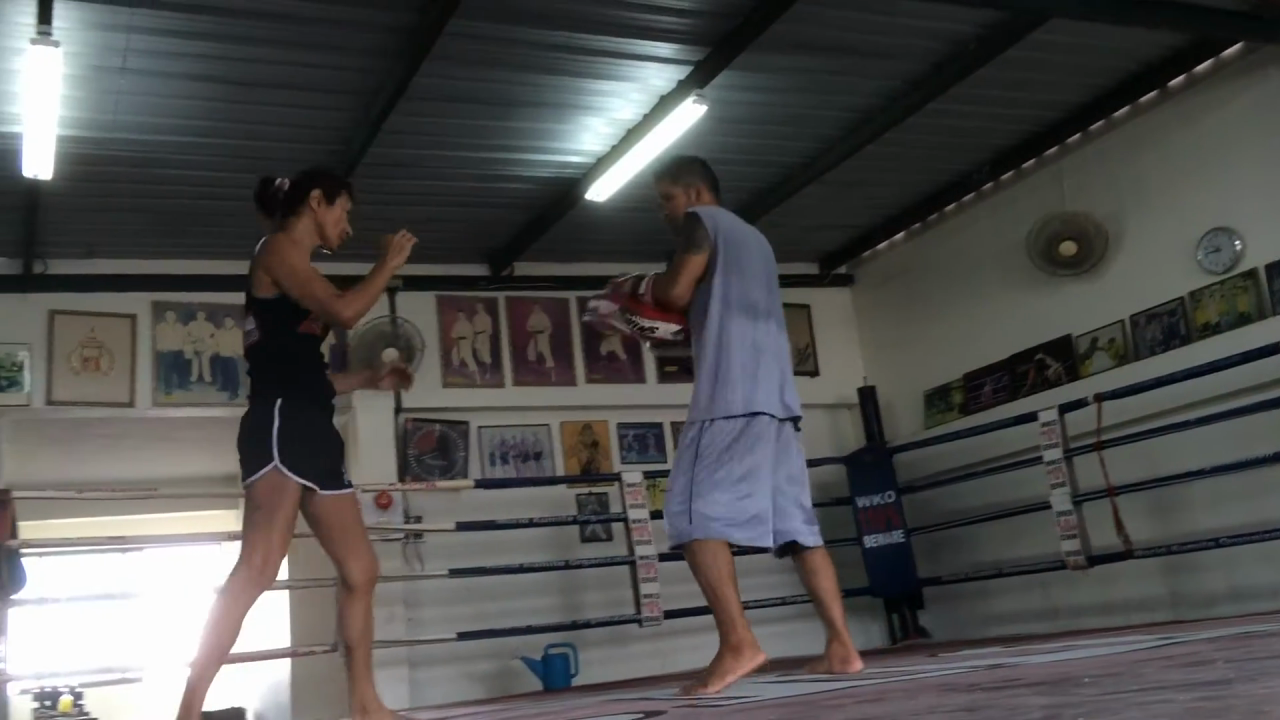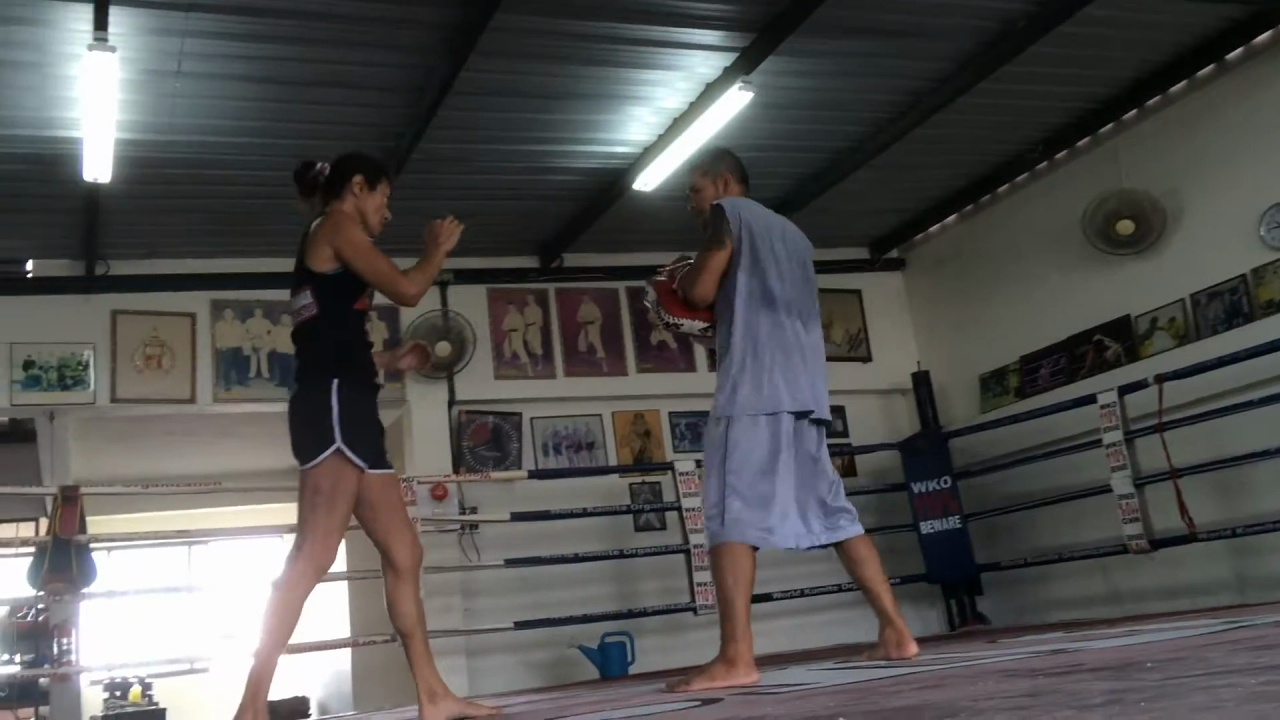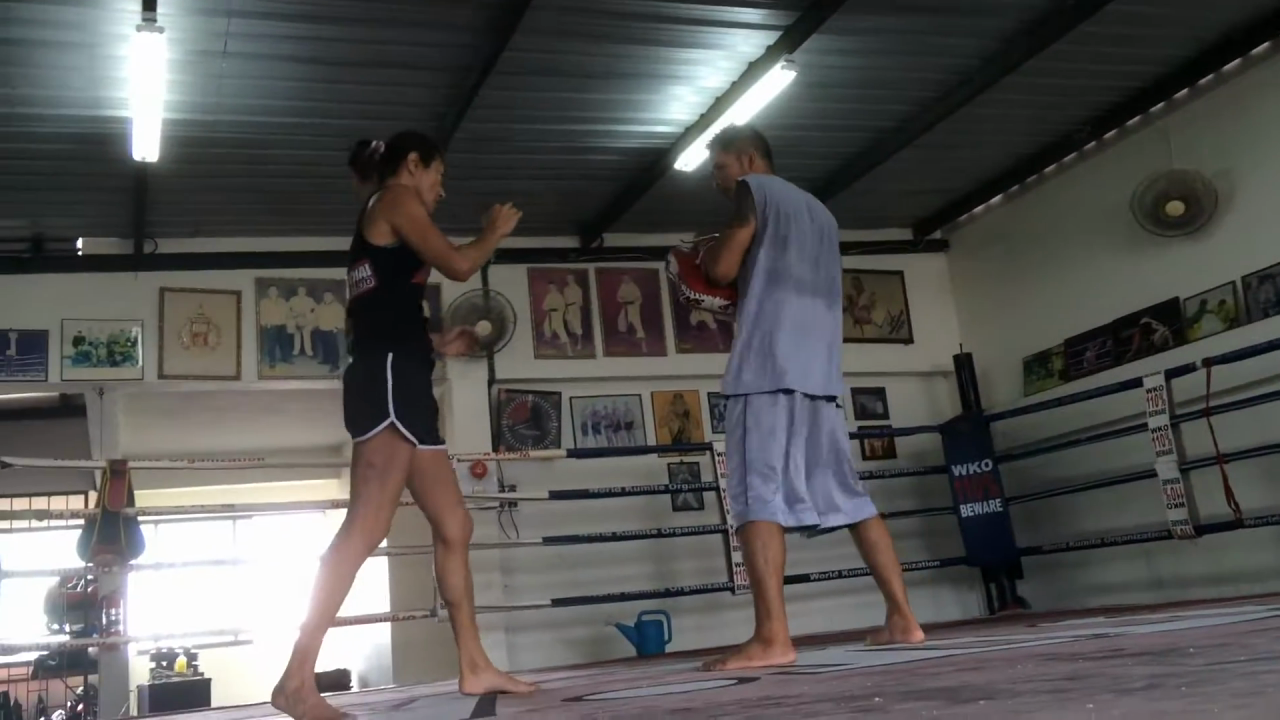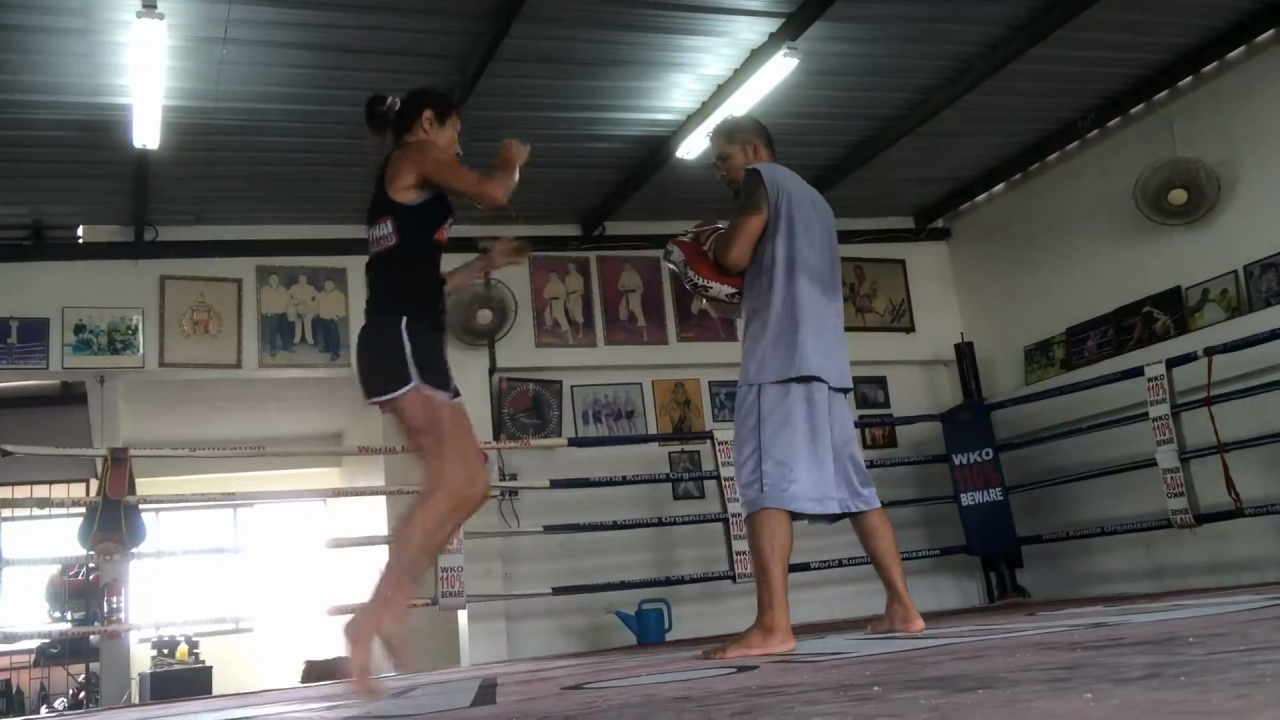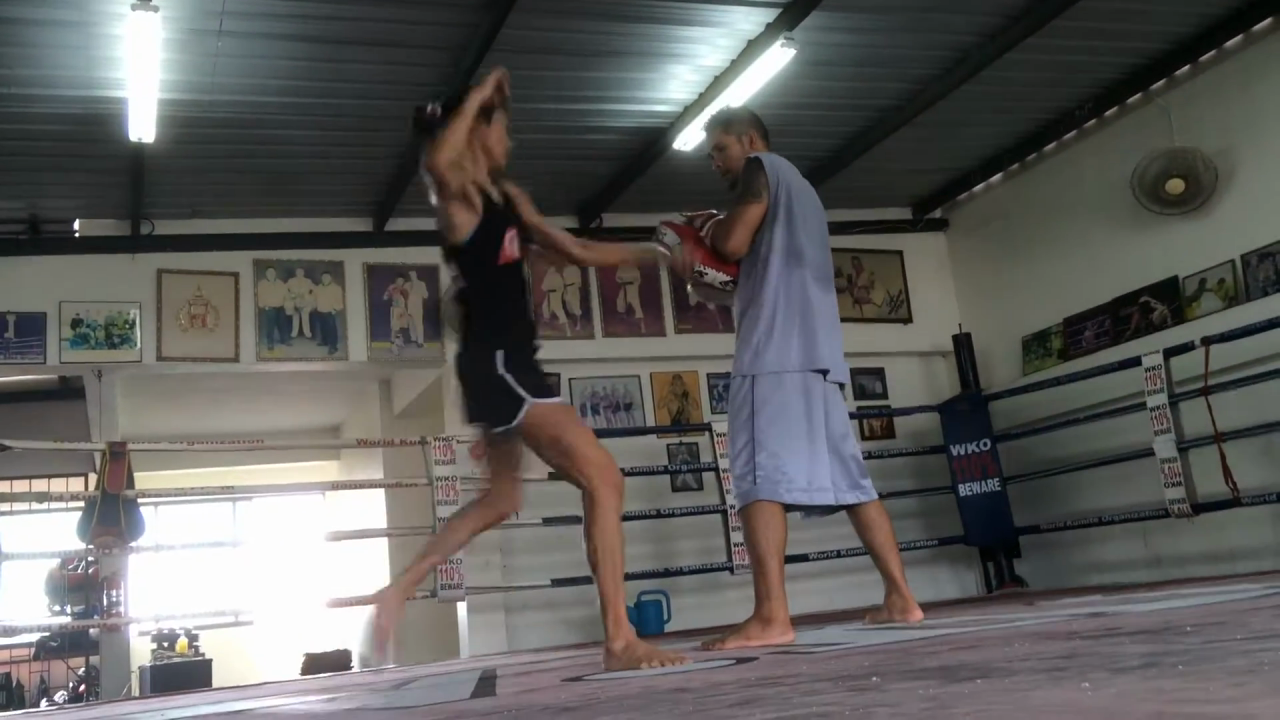
dt=0.3s
person 1, frame 1
left shoulder: (307, 279)
right shoulder: (277, 249)
right elbow: (345, 312)
left wrist: (370, 379)
right wrist: (389, 264)
left hip: (316, 431)
right hip: (280, 424)
left knee: (360, 570)
right knee: (259, 568)
person 1, frame 2
left shoulder: (327, 255)
right shoulder: (336, 225)
right elbow: (406, 289)
left wrist: (391, 359)
right wrist: (438, 248)
left hip: (346, 410)
right hip: (334, 406)
left knee: (403, 554)
right knee: (315, 552)
person 1, frame 3
left shoulder: (379, 232)
right shoulder: (394, 200)
right elbow: (458, 265)
left wrist: (439, 342)
right wrist: (495, 230)
left hip: (399, 385)
right hip: (388, 381)
left knee: (454, 527)
right knee: (367, 526)
left ankle: (475, 667)
person 1, frame 4
left shoulder: (407, 190)
right shoulder: (412, 154)
right elbow: (493, 191)
left wrist: (488, 260)
right wrist: (512, 161)
left hip: (409, 346)
right hip: (402, 342)
left knee: (463, 485)
right knee: (462, 481)
left ankle: (387, 613)
right ankle: (377, 612)
person 1, frame 5
left shoulder: (506, 195)
right shoulder: (456, 188)
left elbow: (577, 251)
right elbow: (439, 160)
left wrist: (646, 253)
right wrist: (479, 92)
left hip: (502, 364)
right hip: (500, 364)
left knee: (498, 502)
right knee: (602, 476)
left ankle: (394, 602)
right ankle: (620, 639)
person 2, frame 1
left shoulder: (702, 222)
right shoulder: (755, 238)
left elbow: (676, 292)
left wrist: (650, 285)
right wrist: (683, 323)
left hip: (729, 396)
right hip: (775, 394)
left knee: (697, 517)
right knee: (794, 523)
left ankle: (737, 643)
right ankle: (841, 647)
person 2, frame 2
left shoulder: (727, 214)
right shoulder: (792, 233)
left elbow: (700, 292)
left wrist: (683, 277)
right wrist: (715, 309)
left hip: (751, 390)
right hip: (804, 393)
left knee: (731, 518)
right knee: (833, 516)
left ankle: (736, 656)
right ankle: (895, 631)
person 2, frame 3
left shoulder: (753, 190)
right shoulder: (819, 211)
left elbow: (723, 268)
left wrist: (706, 250)
right wrist: (736, 289)
left hip: (766, 367)
right hip: (818, 371)
left knee: (757, 497)
right knee: (847, 496)
left ankle: (772, 636)
right ankle: (902, 618)
person 2, frame 4
left shoulder: (764, 179)
right shoulder: (813, 200)
left elbow: (735, 255)
left wrist: (713, 241)
right wrist: (721, 274)
left hip: (779, 356)
right hip: (825, 360)
left knee: (766, 484)
right knee: (851, 486)
left ankle: (773, 624)
right ankle: (902, 607)
person 2, frame 5
left shoulder: (763, 167)
right shoulder: (803, 191)
left elbow: (734, 244)
left wrist: (709, 226)
left hip: (774, 348)
right hip: (818, 350)
left knee: (760, 476)
right knee: (847, 476)
left ankle: (771, 616)
right ankle: (900, 599)
